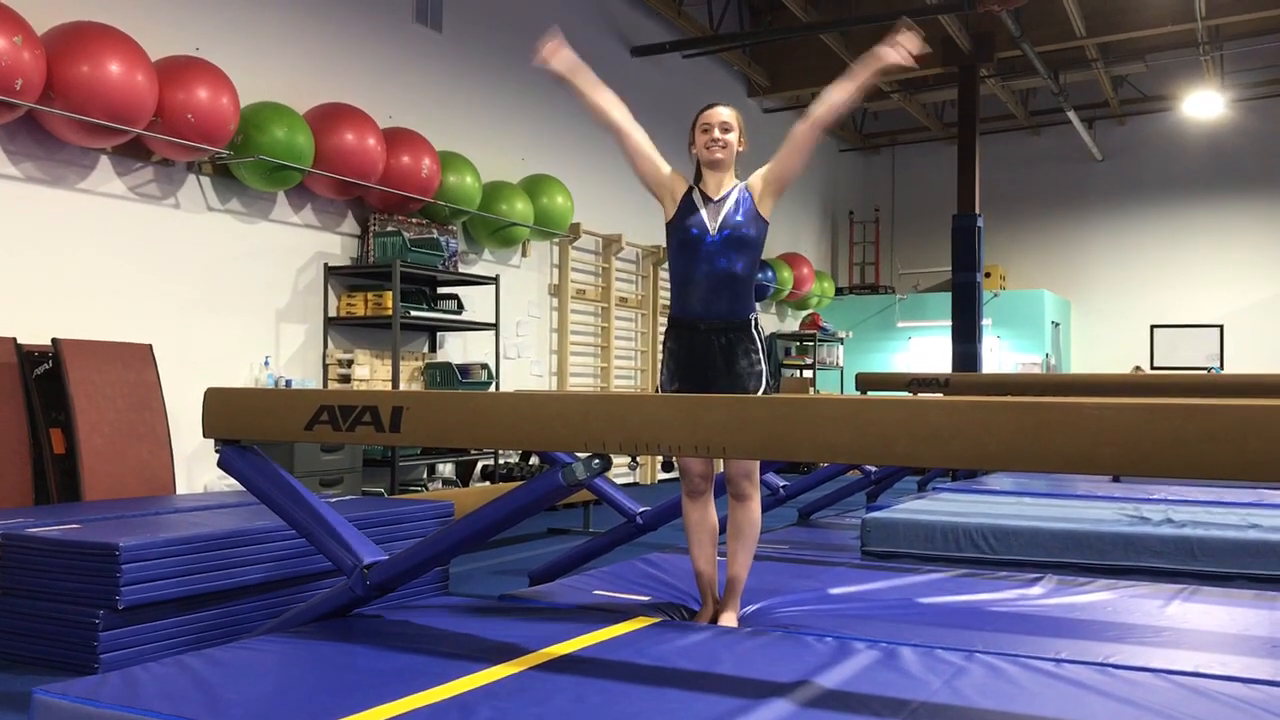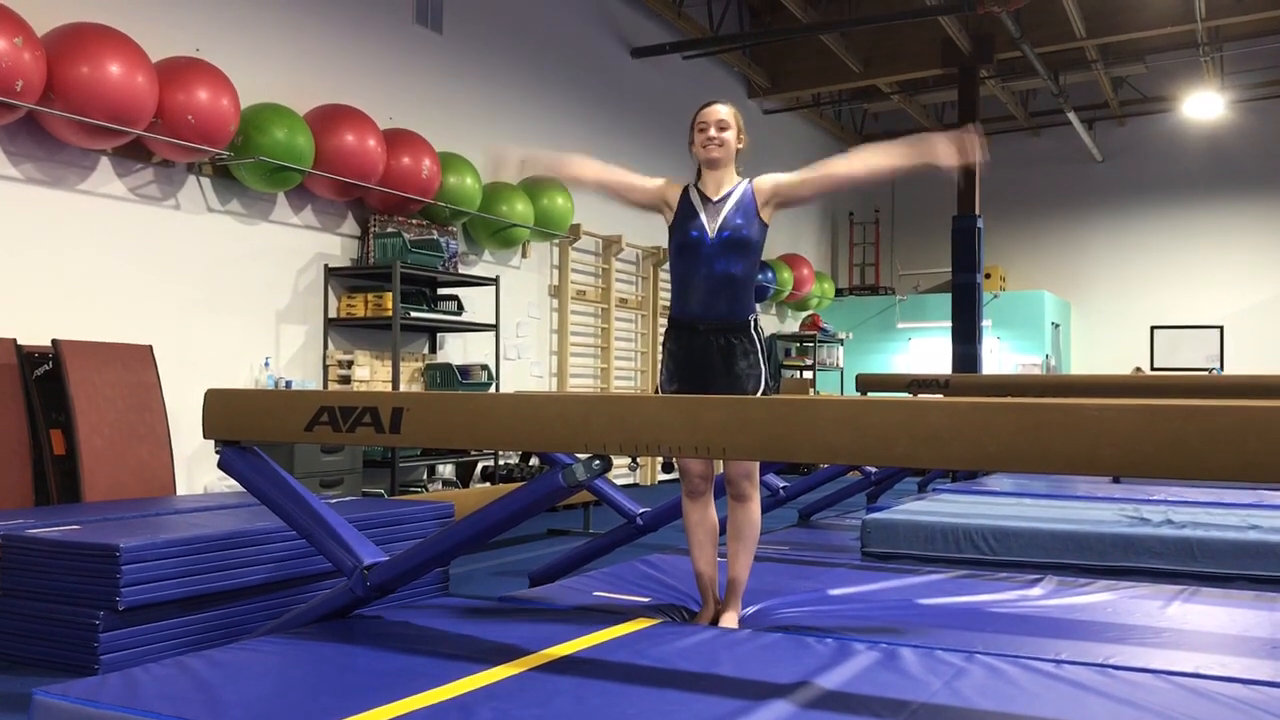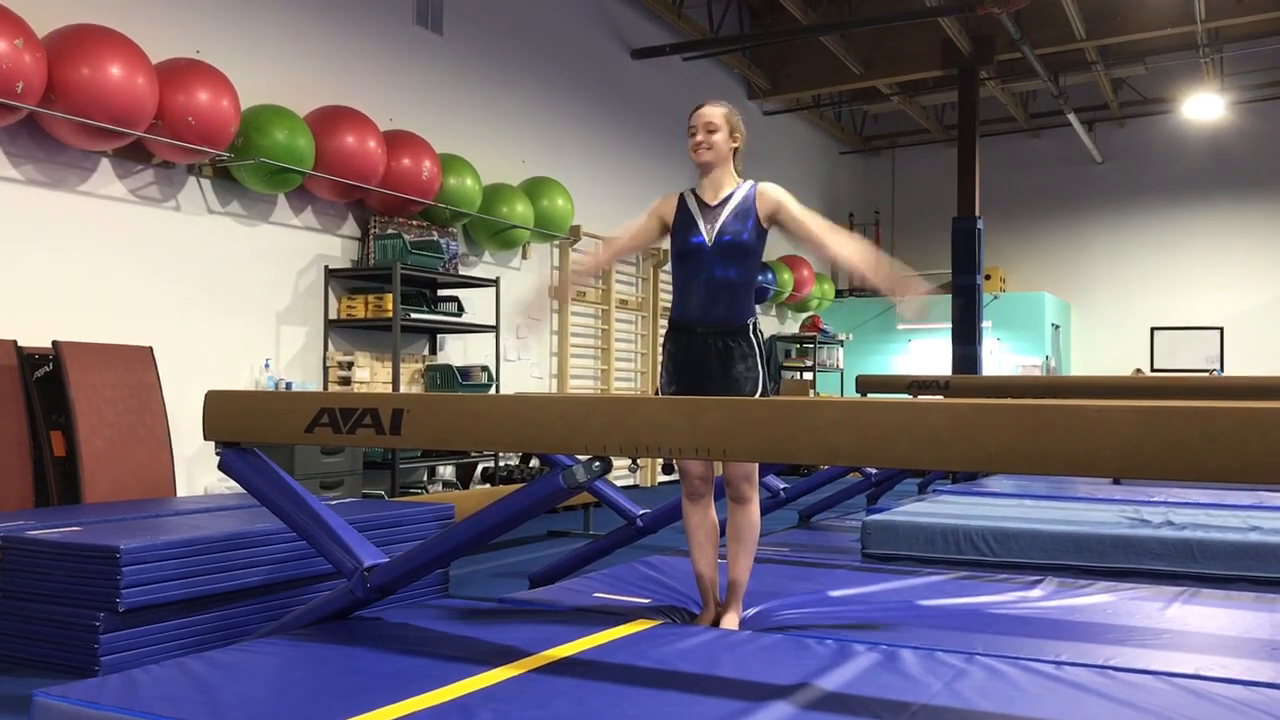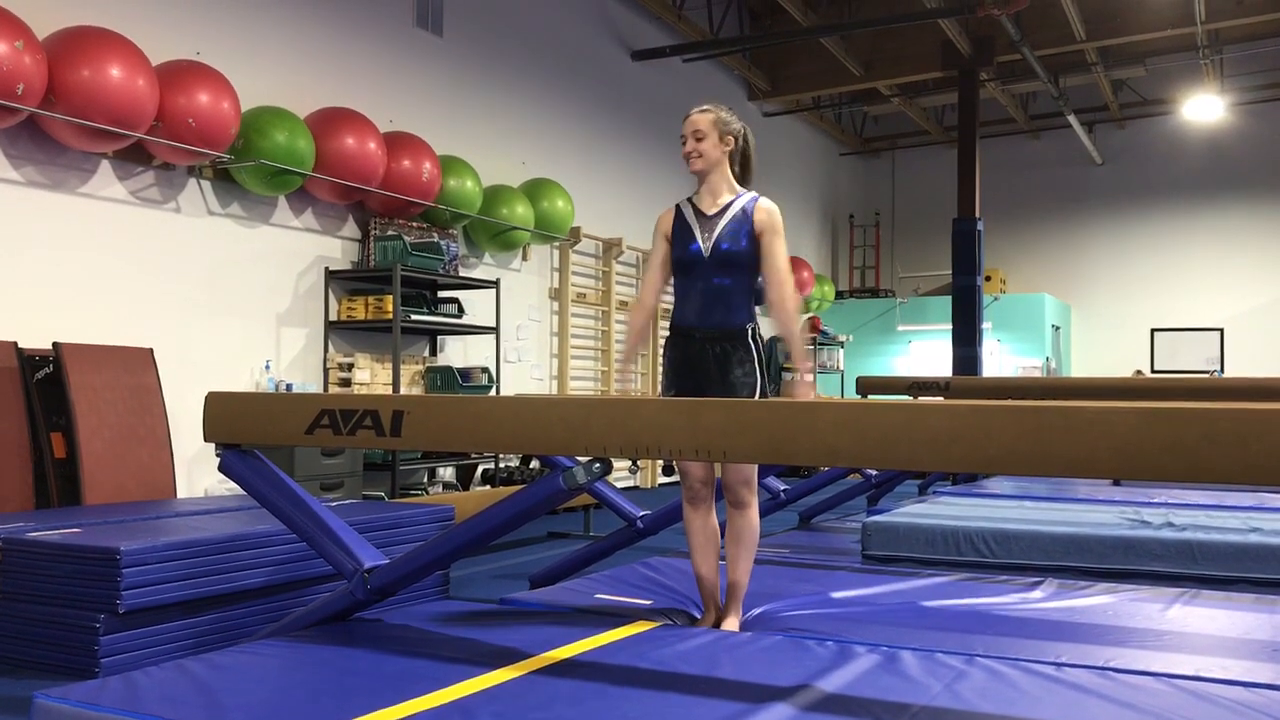
dt=0.1s
person 1, frame 1
left shoulder: (760, 194)
right shoulder: (676, 191)
left elbow: (814, 124)
right elbow: (621, 123)
left wrist: (868, 69)
right wrist: (573, 71)
left hip: (741, 349)
right hip: (684, 349)
left knee: (743, 480)
right knee: (693, 480)
left ankle: (731, 601)
right ankle: (707, 592)
person 1, frame 2
left shoulder: (760, 194)
right shoulder: (673, 197)
left elbow: (842, 169)
right elbow: (603, 174)
left wrist: (922, 151)
right wrist: (538, 162)
left hip: (738, 345)
right hip: (683, 346)
left knee: (742, 483)
right knee: (694, 482)
left ankle: (732, 603)
right ankle: (708, 599)
person 1, frame 3
left shoulder: (761, 200)
right shoulder: (673, 207)
left elbow: (831, 241)
right elbow: (615, 248)
left wrist: (892, 279)
right wrist: (560, 285)
left hip: (736, 348)
right hip: (683, 349)
left knee: (739, 486)
right knee: (695, 485)
left ankle: (733, 604)
right ankle: (709, 601)
person 1, frame 4
left shoulder: (760, 212)
right shoulder: (673, 219)
left elbow: (782, 297)
right elbow: (650, 293)
left wrist: (800, 371)
right wrist: (626, 363)
left hip: (734, 355)
right hip: (682, 353)
left knee: (739, 491)
right knee: (696, 488)
left ankle: (733, 608)
right ankle: (709, 604)
